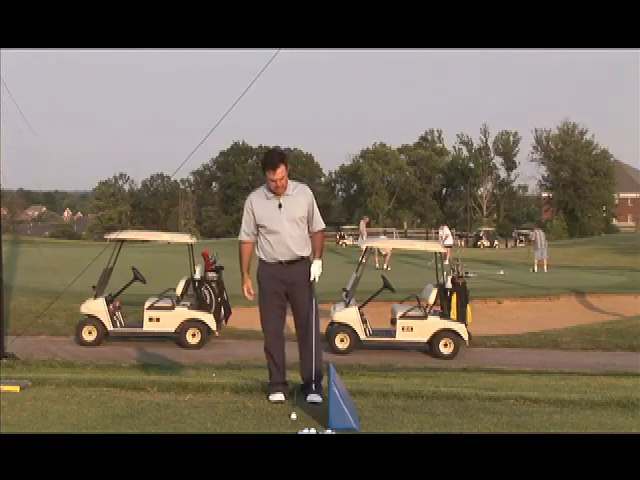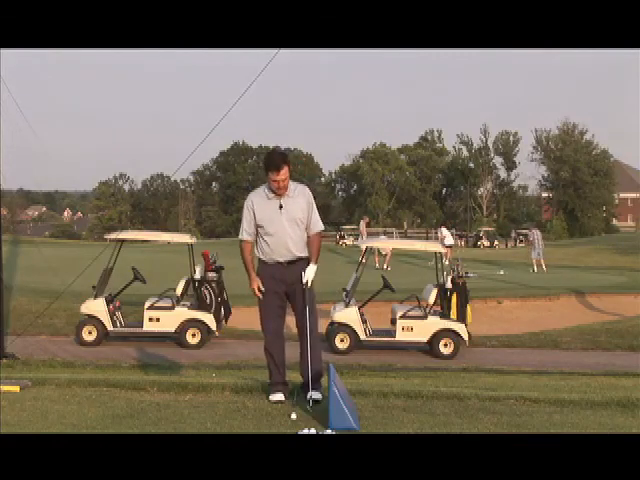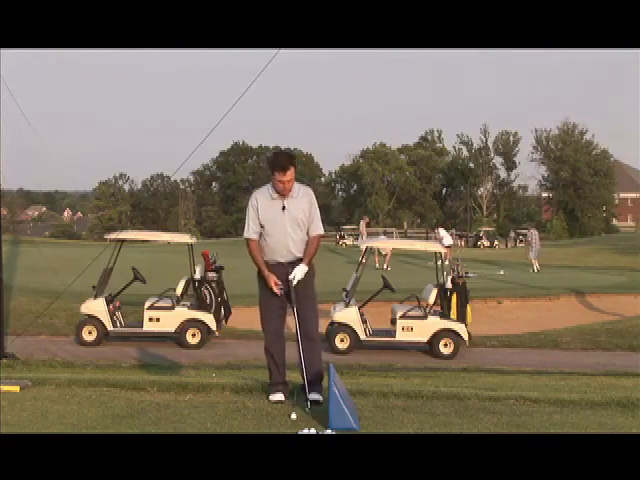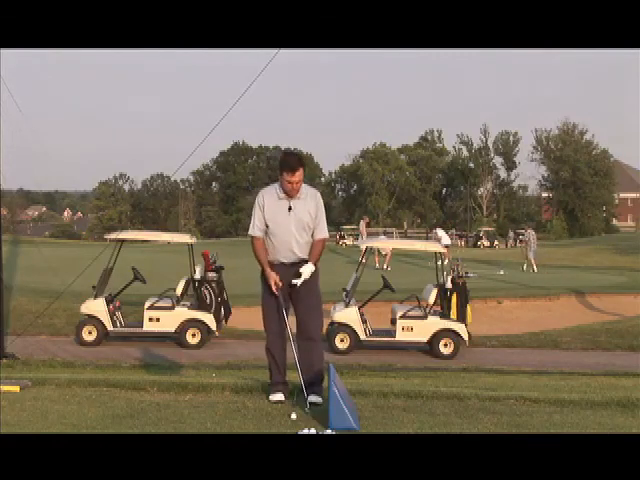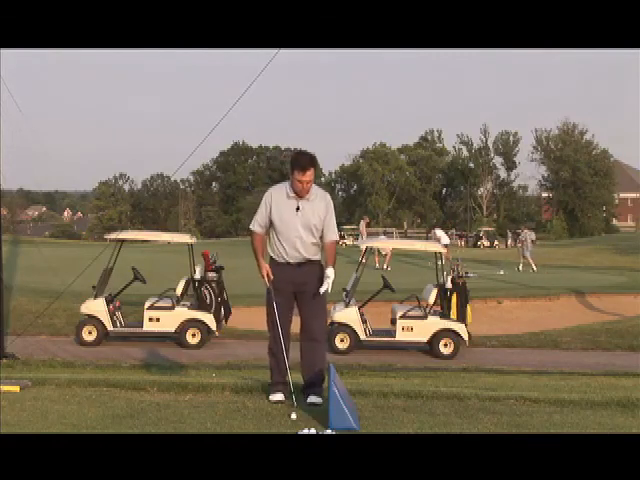
dt=0.2s
person 1, frame 1
left shoulder: (304, 193)
right shoulder: (254, 200)
left elbow: (317, 229)
right elbow: (247, 240)
left wrist: (317, 259)
right wrist: (245, 276)
left hip: (301, 268)
right hip: (269, 271)
left knee: (308, 327)
right knee: (272, 330)
left ankle: (312, 384)
right ankle: (277, 385)
person 1, frame 2
left shoulder: (304, 194)
right shoulder: (254, 200)
left elbow: (314, 231)
right elbow: (247, 240)
left wrist: (312, 264)
right wrist: (252, 275)
left hip: (300, 268)
right hip: (269, 271)
left knee: (308, 327)
right knee: (272, 331)
left ankle: (313, 384)
right ankle: (277, 385)
person 1, frame 3
left shoulder: (307, 195)
right shoulder: (258, 198)
left elbow: (315, 234)
right elbow: (252, 238)
left wrist: (304, 264)
right wrist: (266, 273)
left hip: (300, 270)
right hip: (271, 271)
left knee: (308, 328)
right knee: (272, 331)
left ankle: (313, 385)
right ankle: (278, 385)
person 1, frame 4
left shoulder: (314, 197)
right shoulder: (265, 197)
left elbow: (320, 236)
right elbow: (257, 236)
left wrist: (311, 264)
right wrist: (268, 270)
left hip: (305, 271)
right hip: (274, 271)
left knee: (311, 330)
right knee: (274, 331)
left ankle: (313, 387)
right ankle: (278, 385)
person 1, frame 5
left shoulder: (324, 199)
right shoulder: (273, 195)
left elbow: (330, 238)
right elbow: (258, 230)
left wrist: (330, 268)
right wrist: (260, 261)
left hip: (311, 270)
right hip: (279, 270)
left knee: (314, 330)
right knee: (278, 330)
left ankle: (313, 388)
right ankle: (278, 385)
